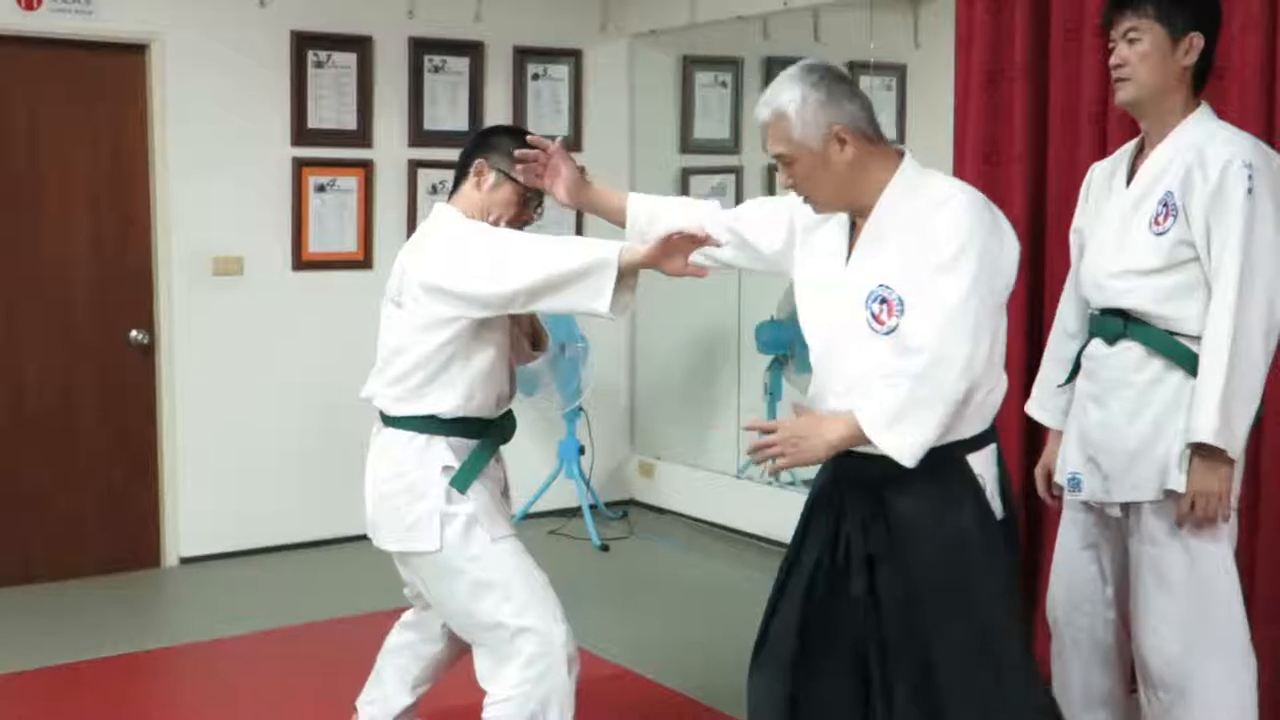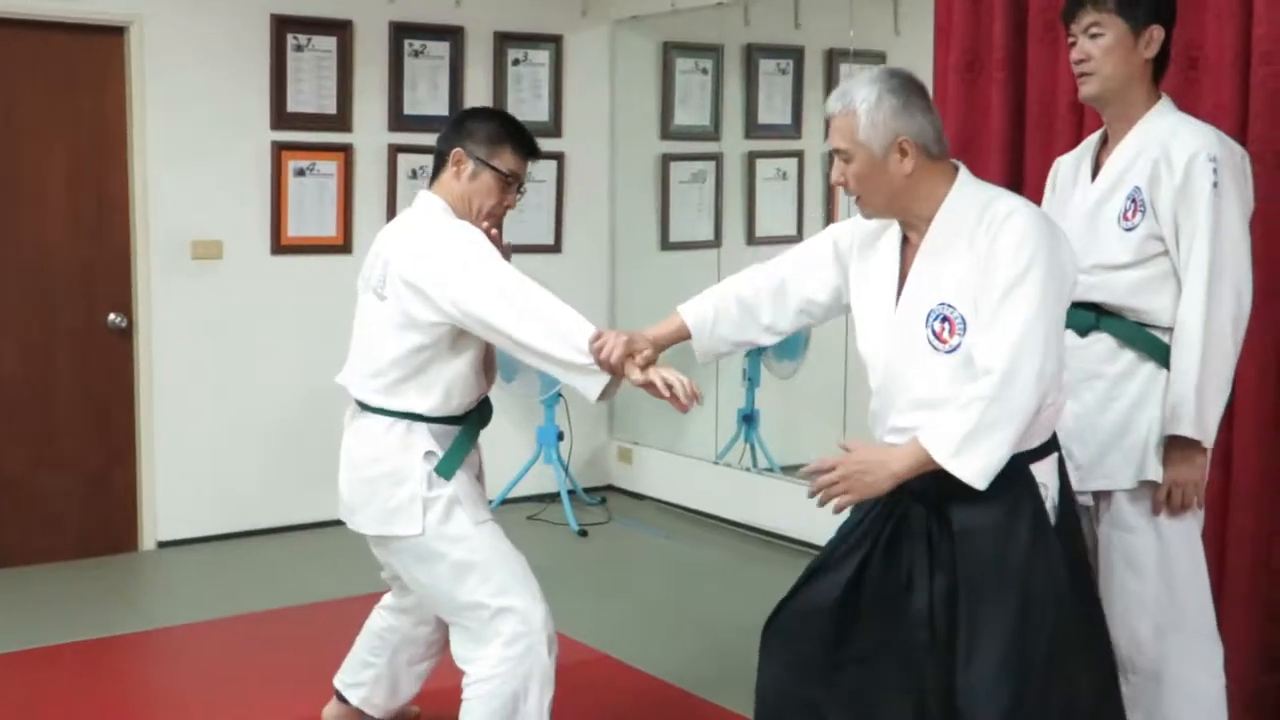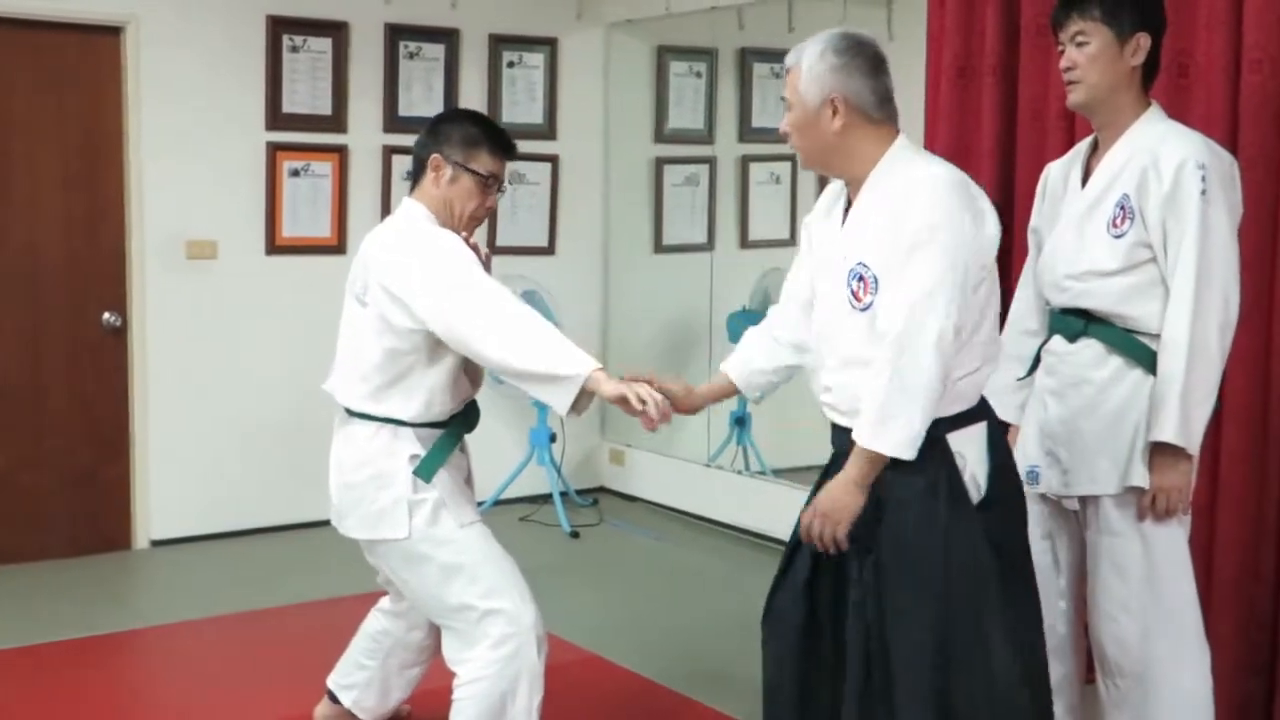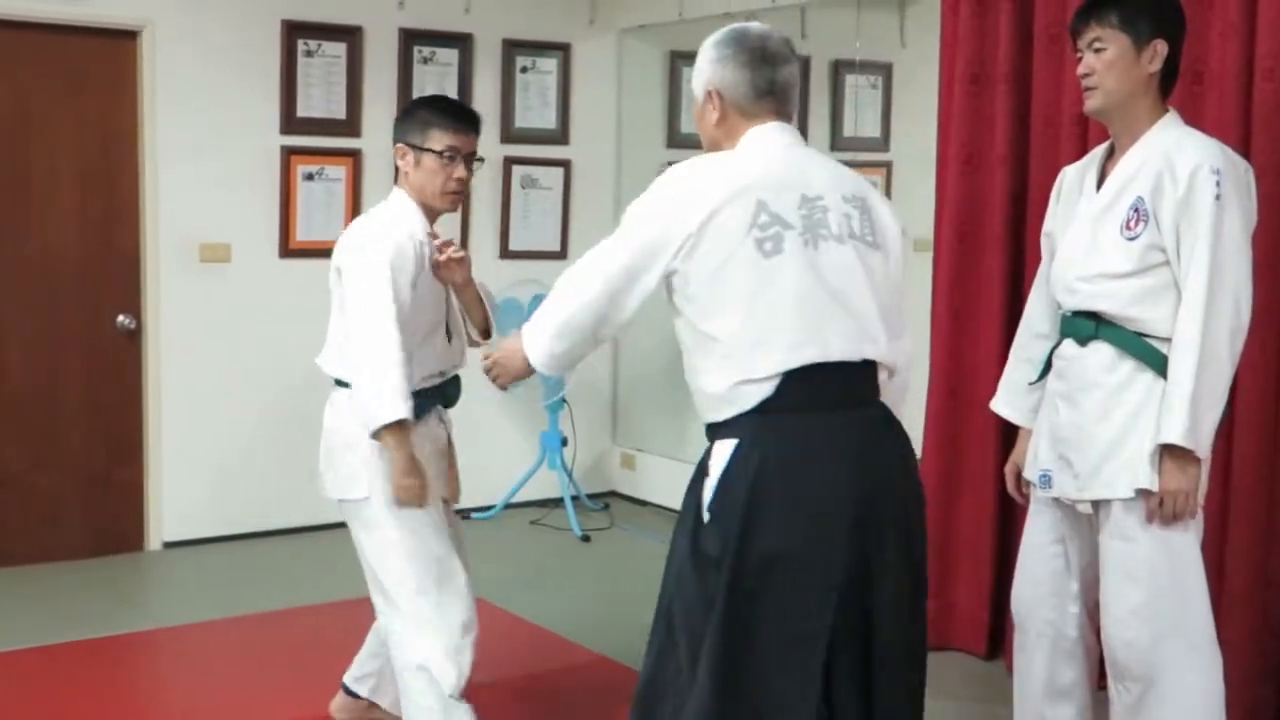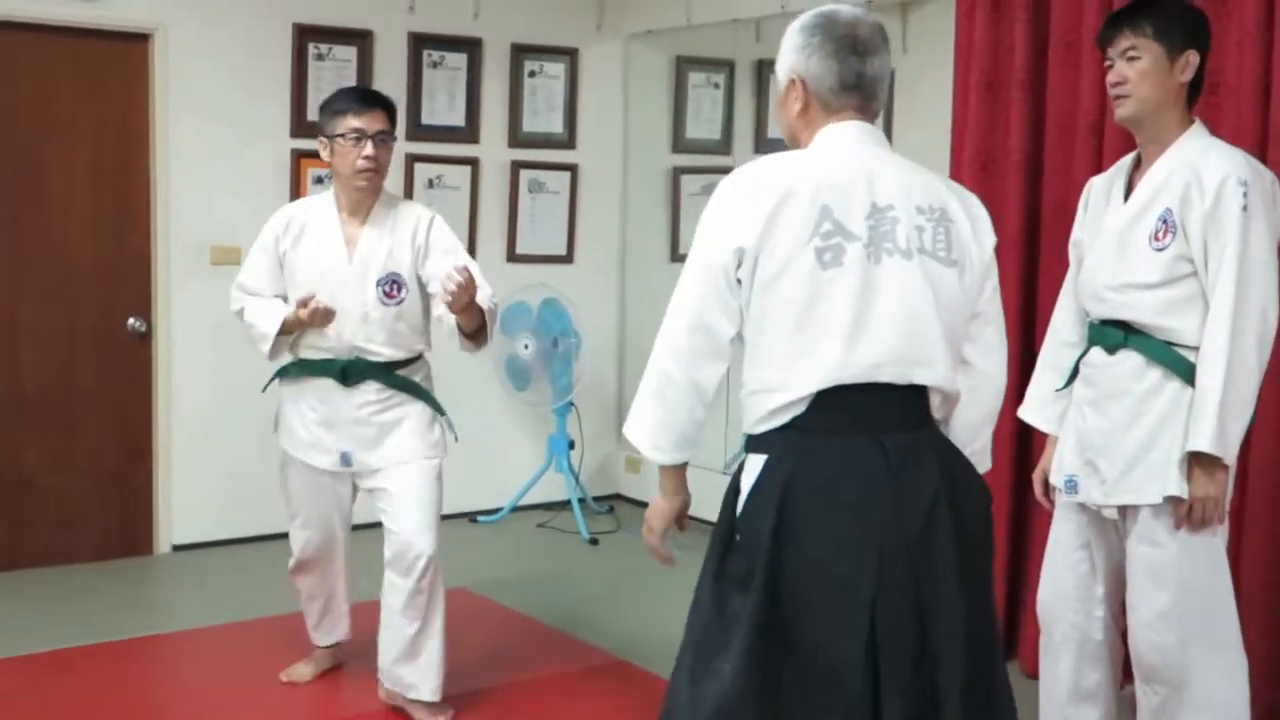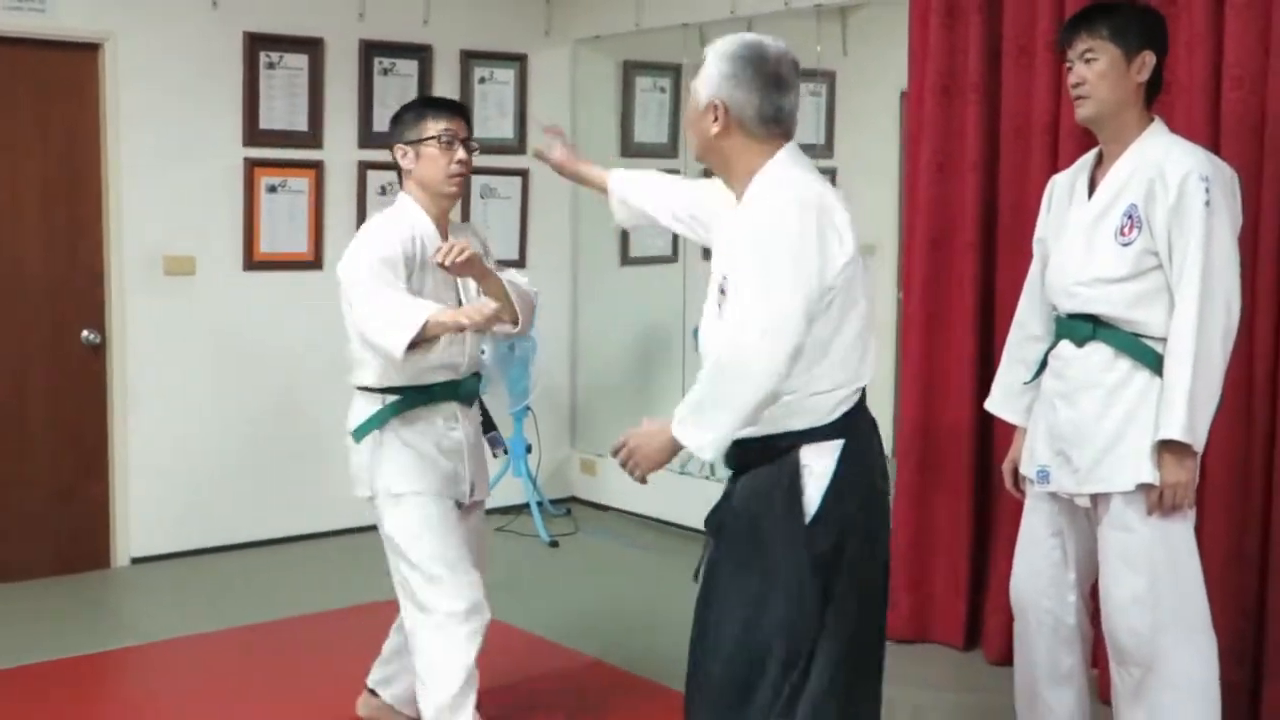
dt=0.7s
person 1, frame 1
right shoulder: (1104, 174)
left wrist: (1214, 446)
right wrist: (1056, 426)
left hip: (1173, 416)
right hip: (1099, 411)
left knee: (1184, 634)
right knee: (1078, 615)
person 1, frame 2
left shoulder: (1196, 153)
right shoulder: (1069, 167)
left elbow: (1216, 299)
left wrist: (1190, 436)
left hip: (1144, 404)
right hip: (1063, 401)
left knee: (1154, 615)
person 1, frame 3
left shoulder: (1185, 161)
right shoulder: (1059, 173)
left elbow: (1203, 305)
left wrist: (1173, 442)
right wrist: (1013, 418)
left hip: (1131, 408)
right hip: (1054, 404)
left knee: (1138, 622)
right knee: (1032, 607)
person 1, frame 4
left shoulder: (1200, 166)
right shoulder: (1076, 178)
left elbow: (1215, 309)
left wrist: (1183, 444)
right wrist: (1026, 423)
left hip: (1144, 417)
right hip: (1069, 413)
left knee: (1150, 628)
right knee: (1044, 610)
person 1, frame 5
right shoulder: (1102, 189)
left wrist: (1211, 453)
right wrist: (1053, 432)
left hip: (1169, 426)
right hip: (1094, 422)
left knee: (1175, 634)
right knee: (1068, 615)
person 1, frame 6
left shoulder: (1188, 175)
right shoulder: (1064, 187)
left elbow: (1207, 312)
left wrist: (1181, 441)
right wrist: (1020, 423)
left hip: (1137, 415)
right hip: (1062, 412)
left knee: (1150, 617)
right knee: (1040, 600)
person 2, frame 1
left shoulder: (958, 218)
right shoulder: (815, 219)
left elbow: (945, 368)
right elbow: (713, 228)
left wrist: (834, 433)
right wrist: (586, 195)
left hip: (941, 492)
right hip: (853, 487)
person 2, frame 2
left shoulder: (1015, 234)
right shoulder: (863, 237)
left elbow: (1010, 388)
right elbow: (769, 293)
left wrist: (896, 461)
right wrist: (652, 338)
left hip: (1003, 507)
right hip: (910, 499)
right knee: (810, 644)
person 2, frame 3
left shoulder: (935, 198)
right shoulder: (836, 204)
left elbow: (917, 356)
right elbow: (795, 325)
left wrist: (852, 477)
right wrist: (700, 395)
left hip: (936, 470)
right hip: (862, 462)
right knee: (811, 635)
person 2, frame 4
left shoulder: (696, 188)
right shoulder: (863, 195)
left elbow: (597, 289)
right elbow: (893, 345)
left wrist: (527, 354)
left hip: (767, 464)
right hip: (871, 451)
person 2, frame 5
left shoulder: (758, 190)
right shoulder: (956, 205)
left elbow: (691, 345)
right elbow: (982, 367)
left wrist: (671, 479)
left hip: (802, 481)
right hip: (921, 479)
person 2, frame 6
left shoulder: (786, 209)
right shoulder: (760, 195)
left elbow: (749, 360)
right elbow: (683, 200)
left wrist: (672, 436)
right wrist: (581, 168)
left hip: (805, 474)
right hip: (806, 469)
person 3, frame 1
left shoulder: (453, 250)
right shoulder: (451, 248)
left elbow: (525, 347)
right elbow: (532, 264)
left wrist: (518, 310)
right wrist: (641, 255)
left hip: (430, 470)
right hip: (435, 479)
left knee: (444, 611)
right knee: (536, 644)
person 3, frame 2
left shoulder: (415, 234)
right shoulder: (438, 243)
left elbow: (489, 317)
right elbow: (520, 312)
left wrist: (490, 263)
right wrist: (629, 363)
left hip: (398, 456)
right hip: (412, 467)
left knee: (424, 595)
right knee: (516, 625)
person 3, frame 3
left shoulder: (405, 243)
right shoulder: (418, 250)
left elbow: (468, 326)
right elbow: (495, 325)
left wrist: (472, 276)
right wrist: (601, 380)
left hip: (392, 461)
right hip: (401, 469)
left knee: (421, 597)
right knee: (505, 626)
person 3, frame 4
left shoulder: (430, 240)
right shoulder: (384, 236)
left elbow: (477, 332)
right elbow: (372, 341)
left wrist: (463, 283)
right wrist: (400, 450)
left hip: (421, 430)
right hip: (376, 440)
left knee: (429, 590)
right knee: (437, 609)
person 3, frame 5
left shoulder: (420, 224)
right shoulder: (290, 225)
left elbow: (475, 313)
right elbow: (248, 299)
left wrist: (468, 307)
right wrist: (293, 320)
left hip: (398, 405)
right hip: (315, 405)
left knee: (414, 547)
right knee: (315, 544)
right ankle: (327, 641)
person 3, frame 6
left shoulder: (456, 238)
right shoulder: (385, 234)
left elbow: (516, 317)
right elbow: (377, 317)
left wrist: (483, 271)
right wrist: (453, 316)
left hip: (452, 428)
right hip: (396, 436)
left knee: (435, 593)
right knee: (452, 603)
